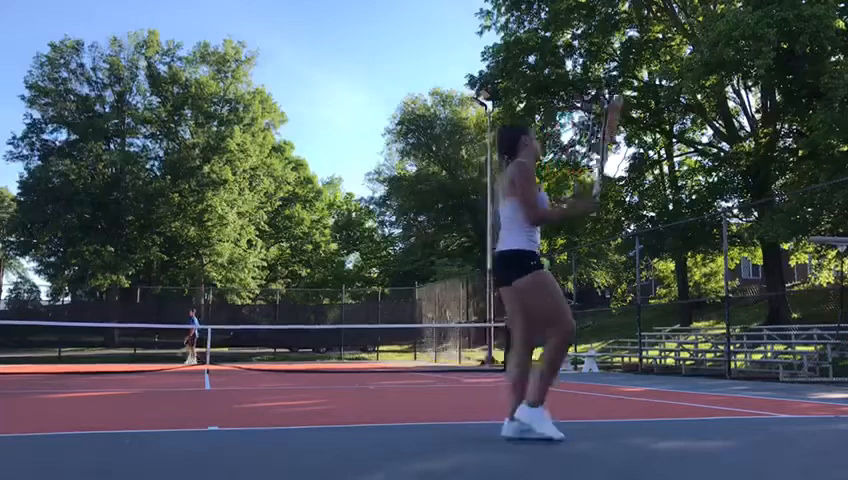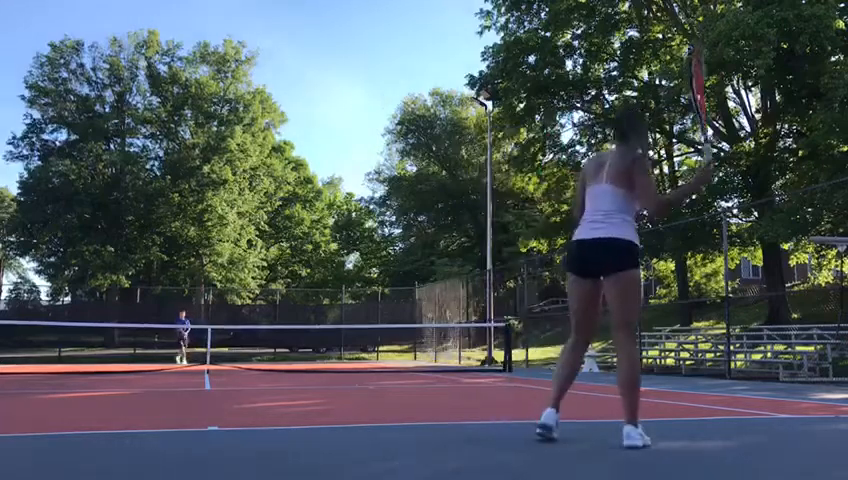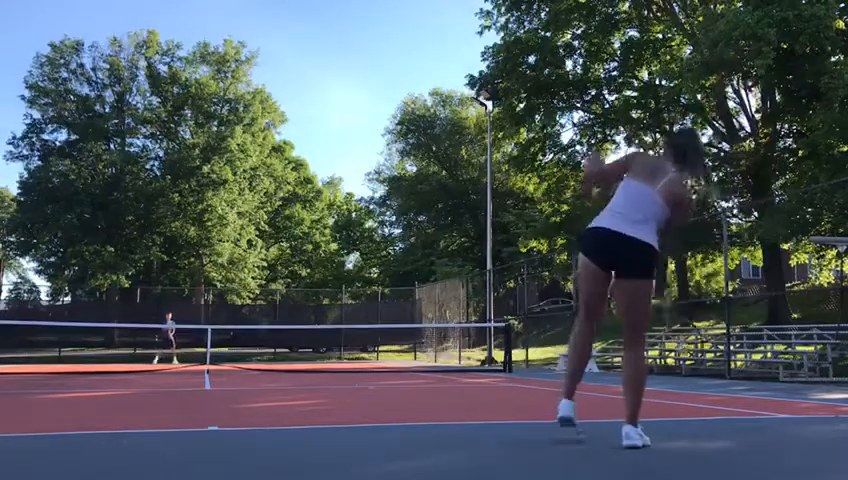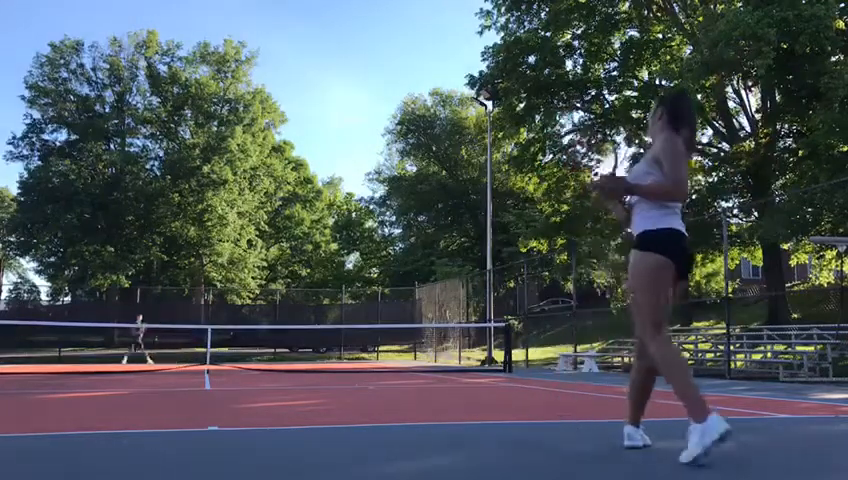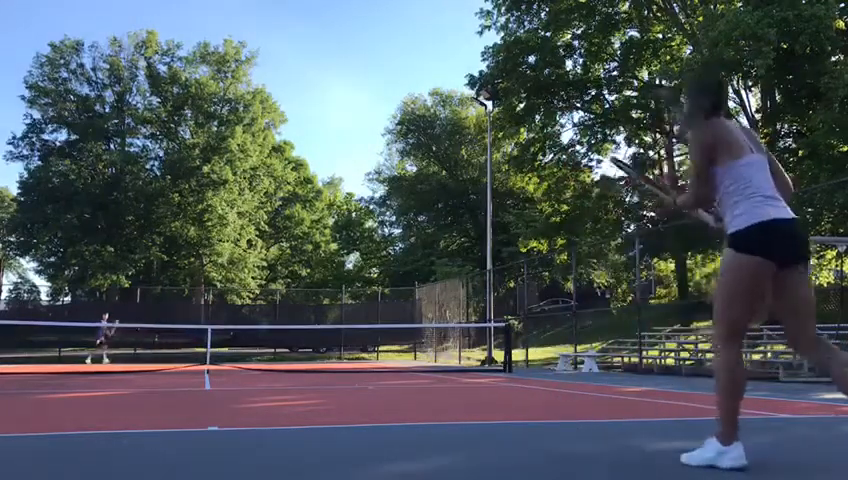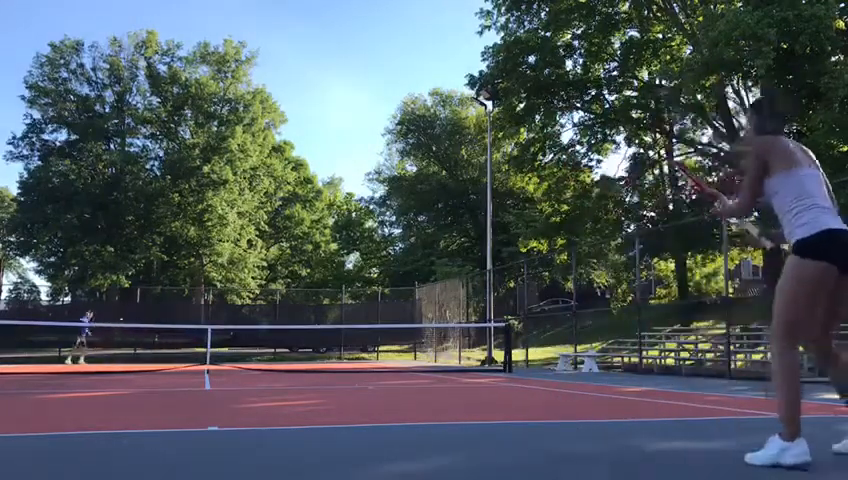
dt=0.7s
person 1, frame 1
left shoulder: (510, 173)
right shoulder: (523, 168)
right elbow: (534, 215)
right wrist: (575, 209)
left hip: (507, 259)
right hip: (520, 258)
left knee: (524, 341)
right knee: (564, 329)
left ankle: (517, 419)
right ankle: (533, 405)
person 1, frame 2
left shoulder: (592, 162)
right shoulder: (636, 161)
right elbow: (655, 208)
right wrist: (696, 184)
left hip: (580, 247)
right hip: (617, 249)
left knee: (579, 338)
right knee: (626, 340)
left ankle: (551, 411)
right ankle: (631, 427)
person 1, frame 3
left shoulder: (640, 161)
right shoulder: (682, 193)
left elbow: (590, 180)
left wrist: (593, 160)
left hip: (598, 237)
right hip: (638, 251)
left knee: (585, 323)
right knee: (634, 343)
left ankle: (567, 401)
right ankle: (631, 427)
person 1, frame 4
left shoulder: (667, 140)
right shoulder: (674, 148)
left elbow: (674, 191)
left wrist: (624, 188)
right wrist: (620, 189)
left hip: (655, 242)
right hip: (674, 243)
left knee: (652, 334)
right knee: (645, 339)
left ankle: (704, 421)
right ankle: (633, 427)
person 1, frame 5
left shoulder: (705, 132)
right shoulder: (747, 134)
left elbow: (696, 198)
right elbow: (786, 187)
left wrist: (679, 201)
left hip: (754, 237)
right hip: (789, 231)
left knee: (727, 339)
right knee: (807, 340)
left ankle: (727, 444)
person 1, frame 6
left shoulder: (759, 146)
right shoulder: (803, 151)
left elbow: (745, 205)
left wrist: (725, 208)
right wrist: (789, 233)
left hip: (816, 245)
left knee: (782, 340)
right knee: (817, 343)
left ankle: (789, 441)
